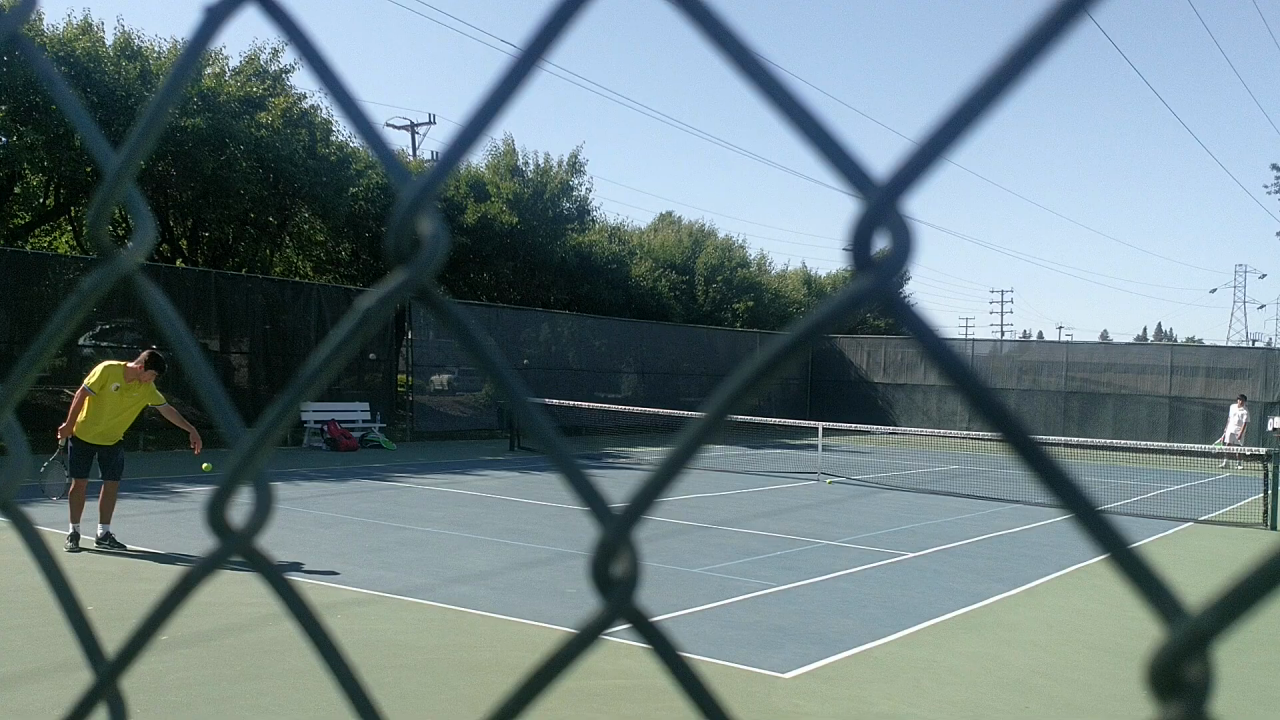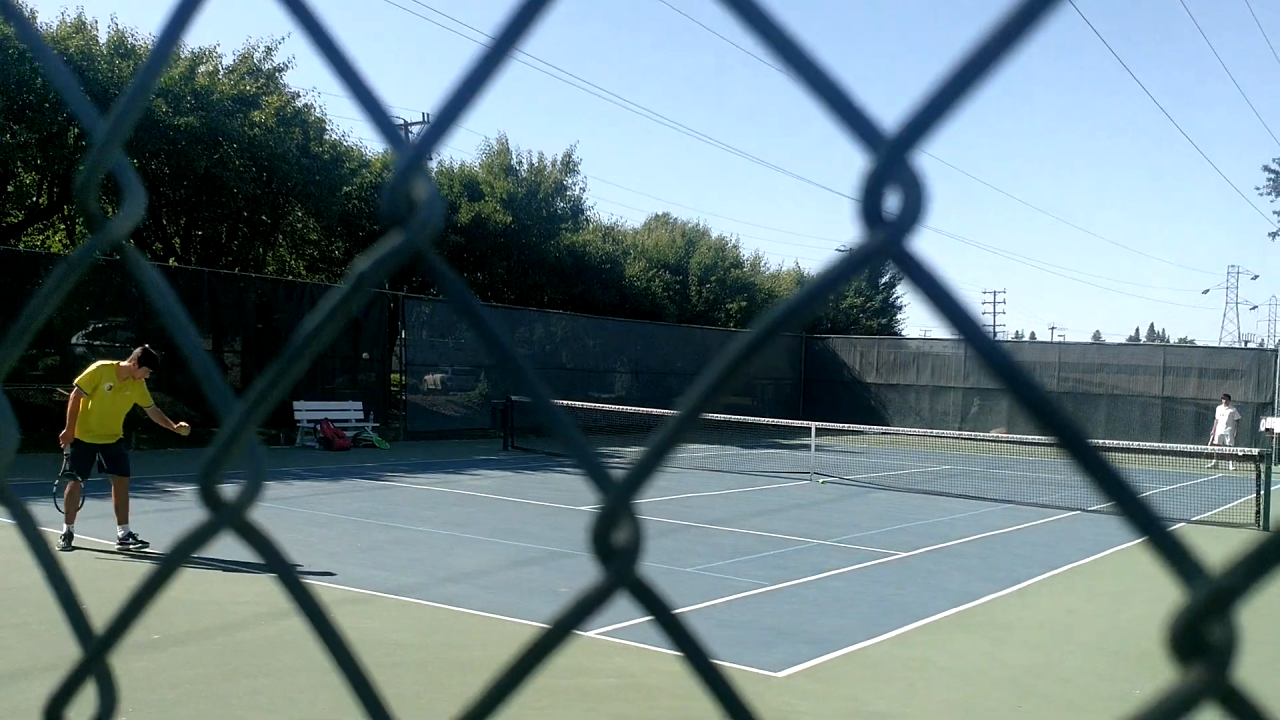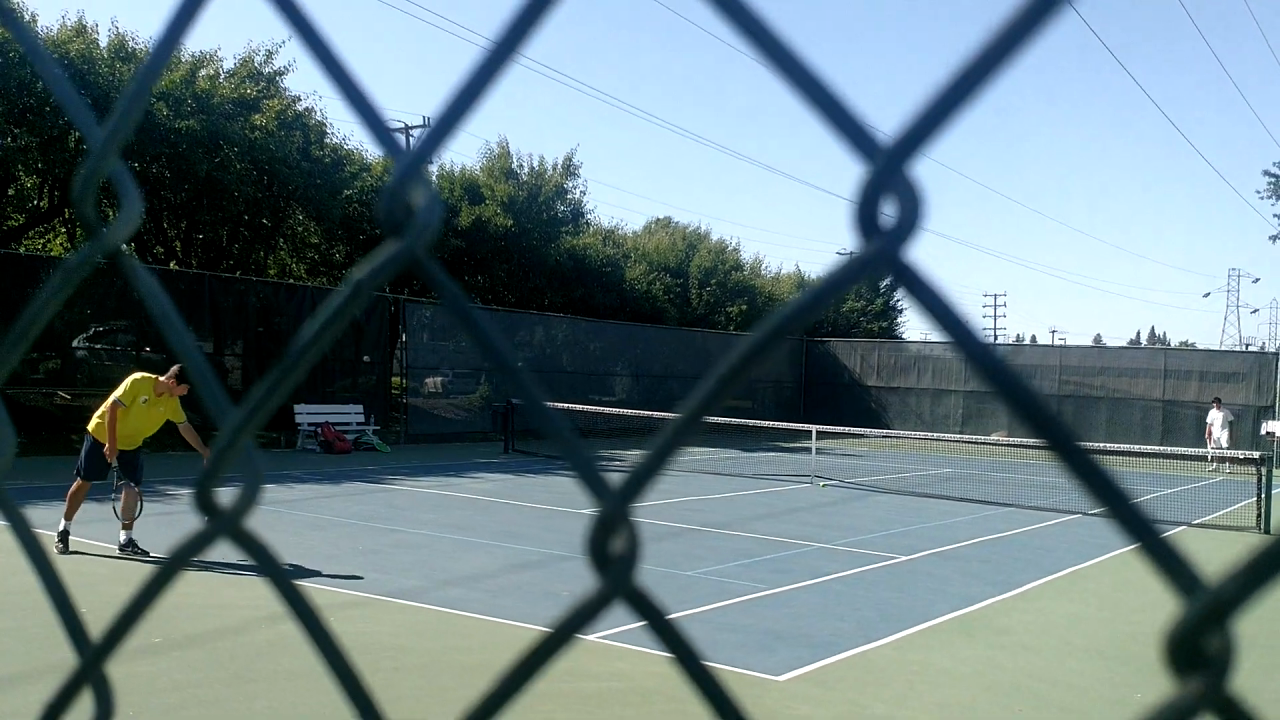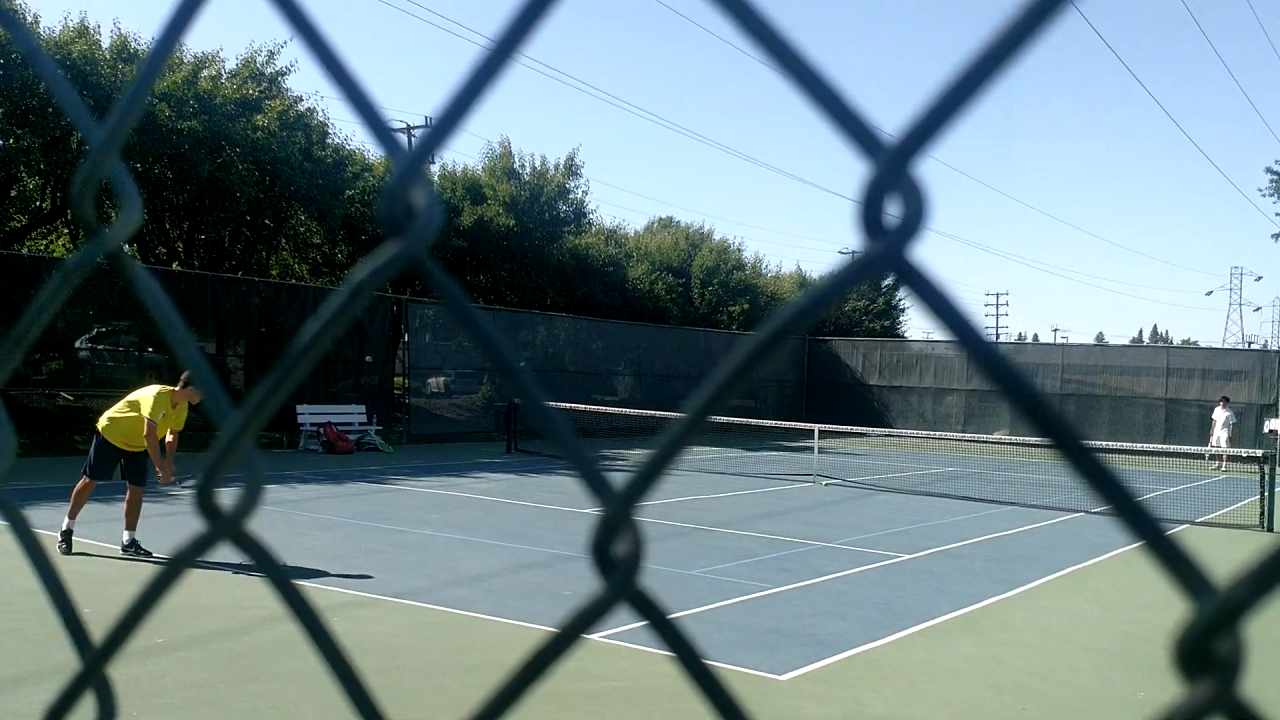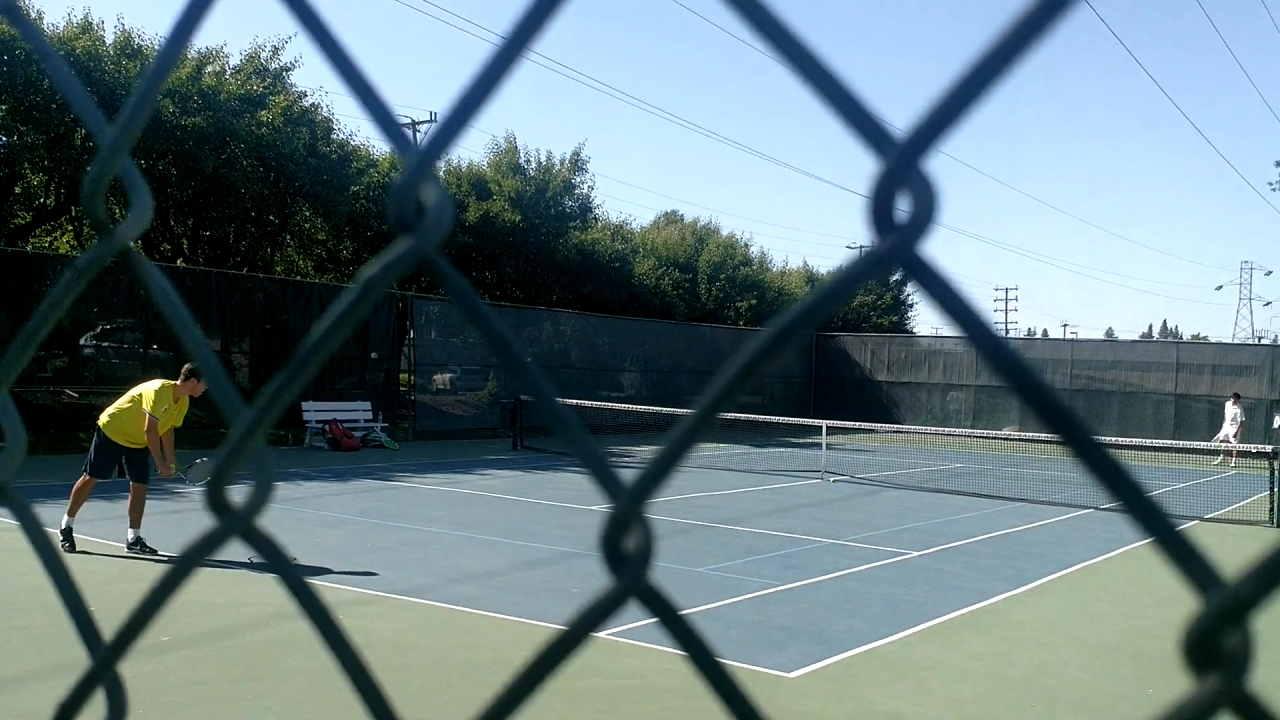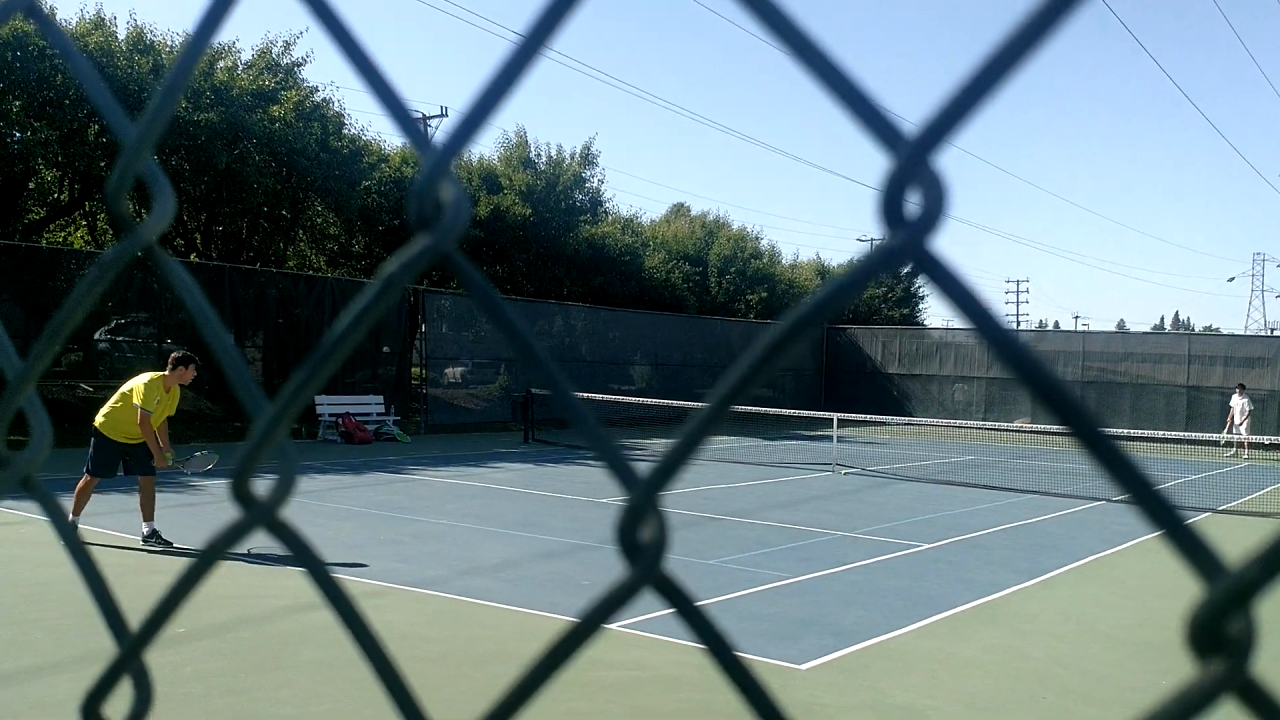
dt=0.4s
person 1, frame 1
left shoulder: (146, 387)
right shoulder: (108, 369)
left elbow: (166, 409)
right elbow: (82, 394)
left wrist: (192, 430)
right wrist: (69, 424)
left hip: (112, 440)
right hip: (83, 435)
left knee: (112, 483)
right knee: (79, 482)
left ankle: (103, 534)
right ankle: (74, 533)
person 1, frame 2
left shoulder: (138, 385)
right shoulder: (100, 370)
left elbow: (152, 411)
right elbow: (76, 396)
left wrist: (174, 426)
right wrist: (69, 430)
left hip: (112, 438)
right hip: (82, 436)
left knee: (121, 481)
right knee: (76, 483)
left ankle: (124, 534)
right ankle: (67, 532)
person 1, frame 3
left shoulder: (172, 401)
right shoulder: (140, 381)
left elbow: (185, 427)
right elbow: (112, 407)
left wrist: (204, 451)
right wrist: (110, 443)
left hip: (132, 443)
right hip: (101, 436)
left knee: (132, 487)
right knee: (84, 482)
left ankle: (126, 540)
right ankle: (63, 530)
person 1, frame 4
left shoulder: (182, 407)
right shoulder: (157, 396)
left elbow: (172, 433)
right elbow: (149, 435)
left wrist: (170, 461)
right wrist: (161, 468)
left hip: (137, 446)
right hip: (110, 435)
left knee: (137, 489)
right knee: (89, 481)
left ankle: (128, 541)
right ankle: (67, 529)
person 1, frame 5
left shoulder: (183, 402)
right shoulder: (158, 391)
left elbow: (167, 429)
right elbow: (150, 430)
left wrist: (171, 459)
right wrist: (160, 463)
left hip: (138, 442)
right hip: (111, 432)
left knee: (140, 486)
right knee: (90, 478)
left ankle: (134, 539)
right ankle: (66, 527)
person 1, frame 6
left shoulder: (175, 391)
right shoulder: (148, 383)
left elbow: (161, 420)
right elbow: (143, 423)
left wrist: (166, 448)
right wrist: (157, 454)
left hip: (137, 438)
right hip: (109, 432)
left knee: (148, 480)
right knee: (92, 478)
left ankle: (149, 532)
right ankle: (72, 523)
